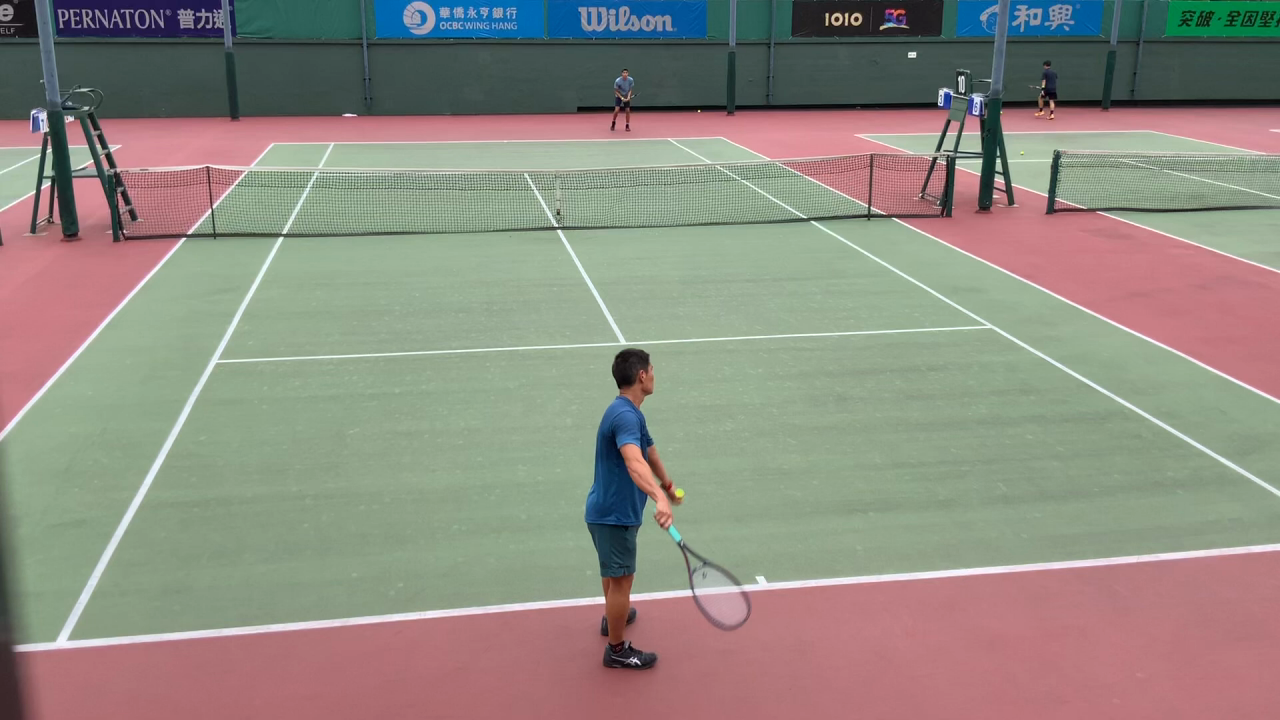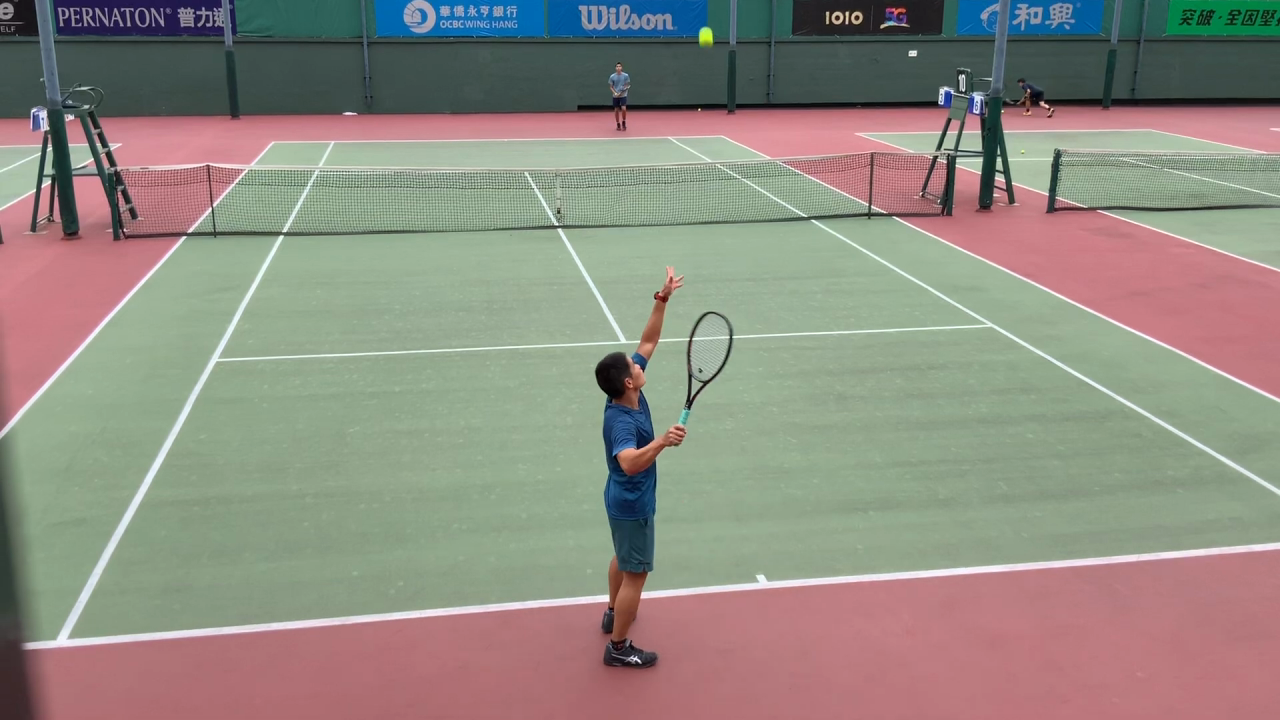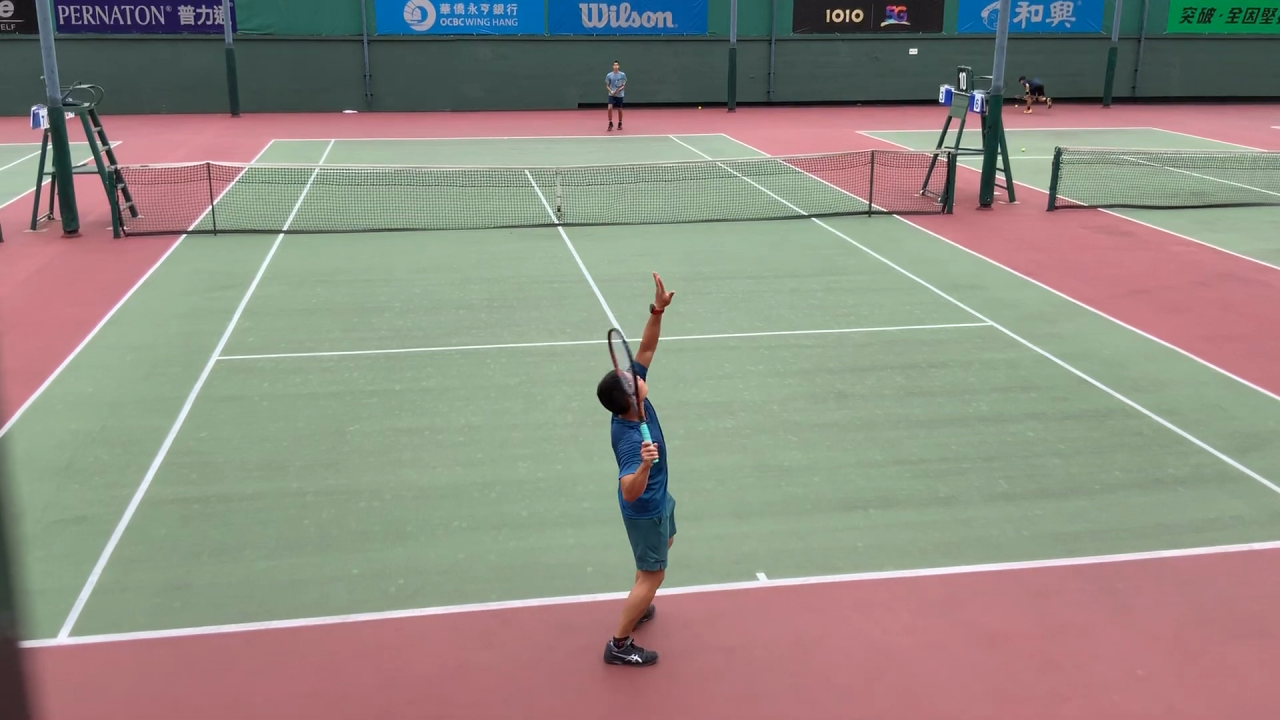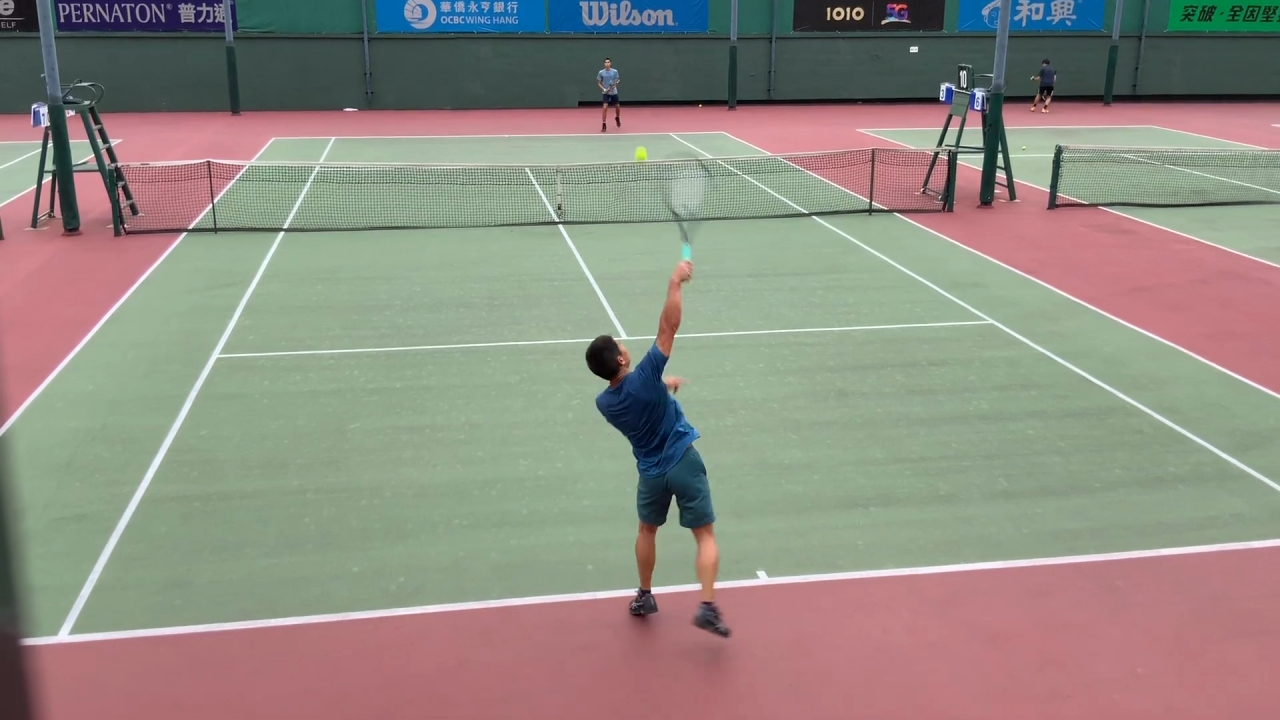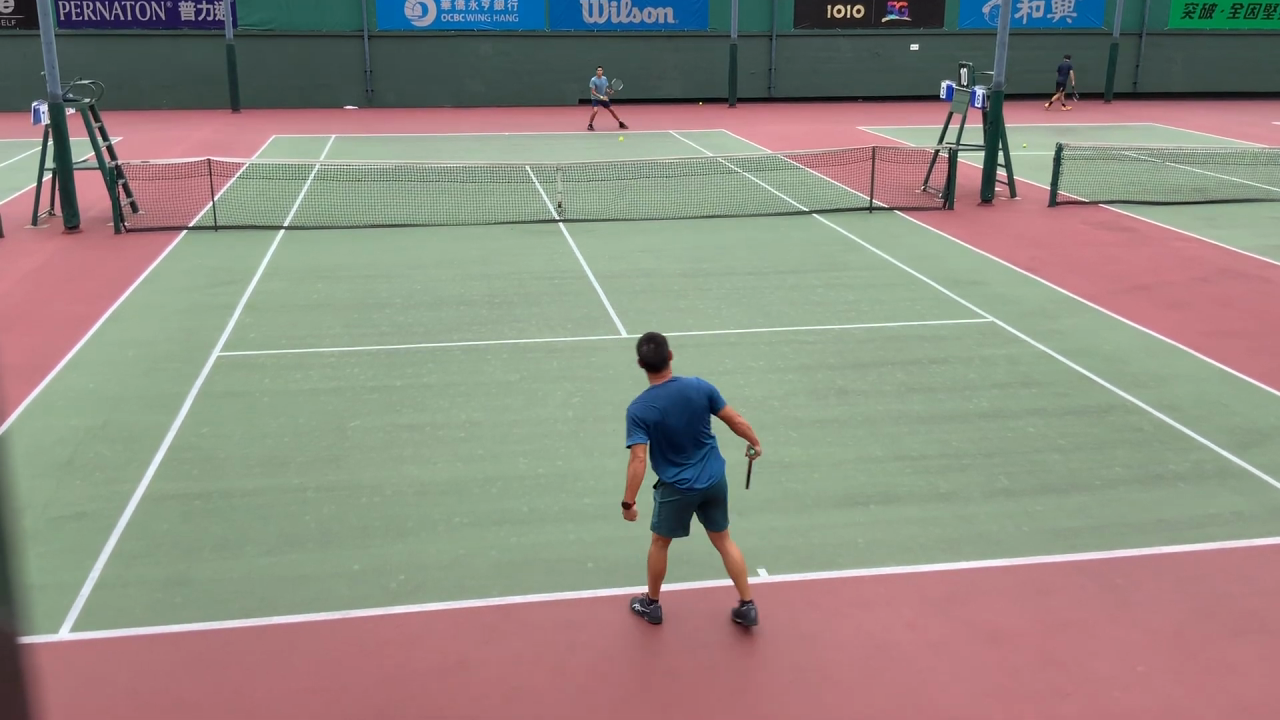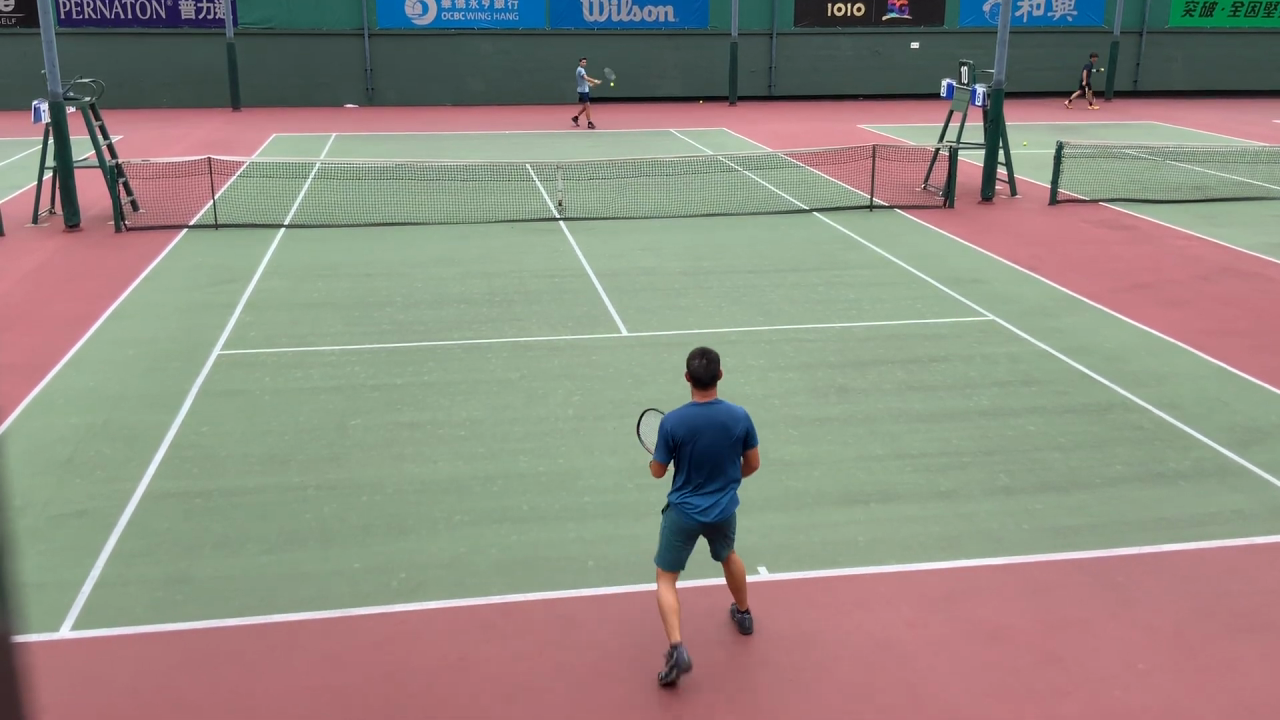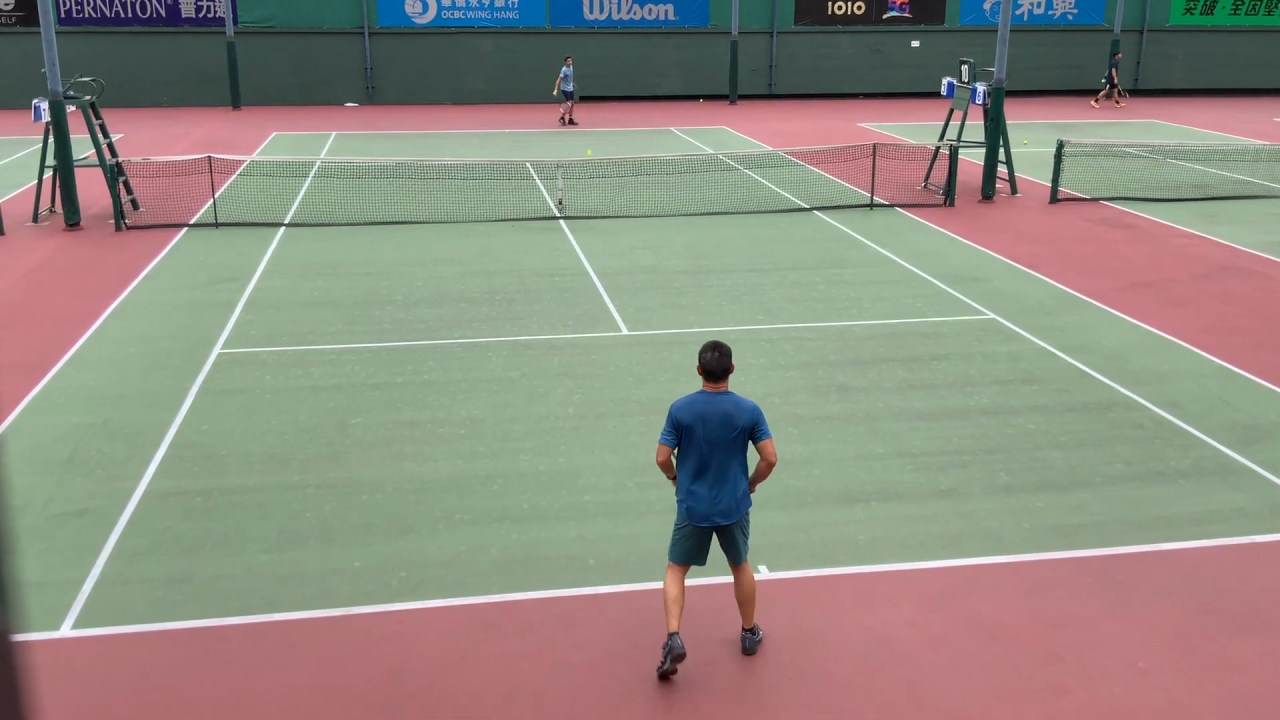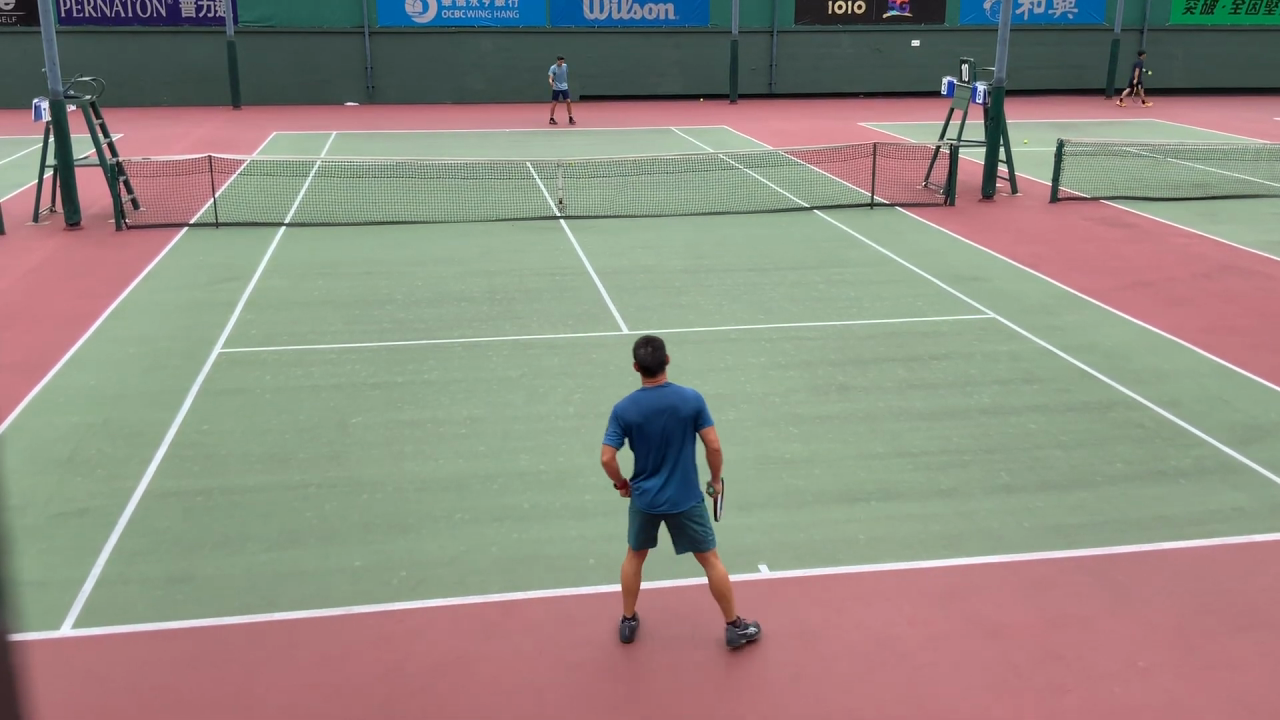
dt=0.5s
person 1, frame 1
left shoulder: (632, 411)
right shoulder: (623, 416)
left elbow: (650, 452)
right elbow: (634, 460)
left wrist: (668, 484)
right wrist: (658, 497)
left hip: (617, 509)
right hip: (611, 514)
left knee: (613, 572)
right knee: (621, 579)
left ankle: (612, 617)
right ankle: (616, 650)
person 1, frame 2
left shoulder: (630, 394)
right shoulder: (620, 422)
left elbow: (648, 341)
right elbow: (630, 464)
left wrist: (662, 298)
right wrist: (662, 441)
left hip: (628, 500)
right hip: (632, 506)
left knee: (623, 560)
right knee: (635, 575)
left ankle: (613, 613)
right ankle: (618, 647)
person 1, frame 3
left shoulder: (629, 396)
right shoulder: (627, 438)
left elbow: (646, 349)
right elbow: (632, 495)
left wrist: (658, 309)
right wrist: (644, 464)
left hip: (658, 500)
right hip: (646, 509)
left knee: (665, 541)
right knee: (651, 575)
left ankle: (638, 609)
right ankle: (619, 645)
person 1, frame 4
left shoulder: (604, 403)
right shoulder: (642, 379)
right elbow: (668, 327)
right wrist: (675, 282)
left hip: (651, 474)
right hip: (683, 464)
left knee: (647, 531)
right knee: (705, 535)
left ankle: (644, 596)
right ankle: (707, 606)
person 1, frame 5
left shoulder: (640, 409)
right shoulder: (700, 387)
left elbow: (638, 460)
right elbow: (735, 420)
left wrist: (628, 502)
right wrist: (754, 442)
left hip: (676, 487)
right hip: (714, 478)
left knee: (660, 542)
right knee: (722, 539)
left ankle: (651, 604)
right ankle: (747, 605)
person 1, frame 6
left shoulder: (673, 421)
right shoulder: (740, 417)
left elbow: (657, 471)
right elbow: (752, 464)
left wrist: (656, 459)
left hip: (683, 512)
right hip: (723, 509)
left knee: (666, 579)
right knee: (728, 557)
left ankle: (677, 650)
right ankle: (743, 613)
person 1, frame 7
left shoulder: (680, 409)
right shoulder: (749, 410)
left elbow: (664, 460)
right elbow: (770, 459)
right wrist: (751, 484)
left hip: (692, 509)
right hip: (733, 508)
left knee: (675, 572)
right knee: (741, 569)
left ankle: (674, 638)
right ankle: (749, 634)
person 1, frame 8
left shoulder: (624, 408)
right shoulder: (691, 399)
left elbow: (607, 458)
right elbow: (713, 446)
left wrist: (621, 483)
right wrist: (716, 479)
left hip: (643, 499)
right hip: (685, 499)
left knee: (634, 557)
right knee: (710, 559)
left ankle: (628, 621)
right ankle: (735, 626)
